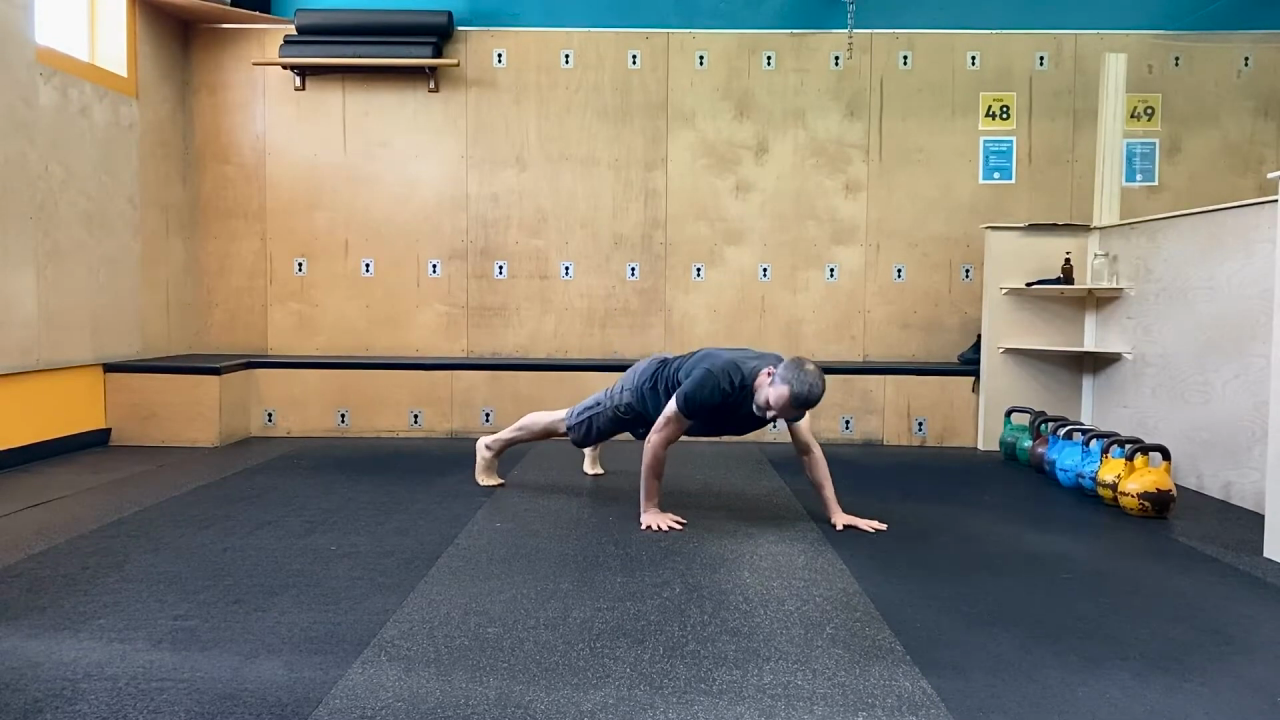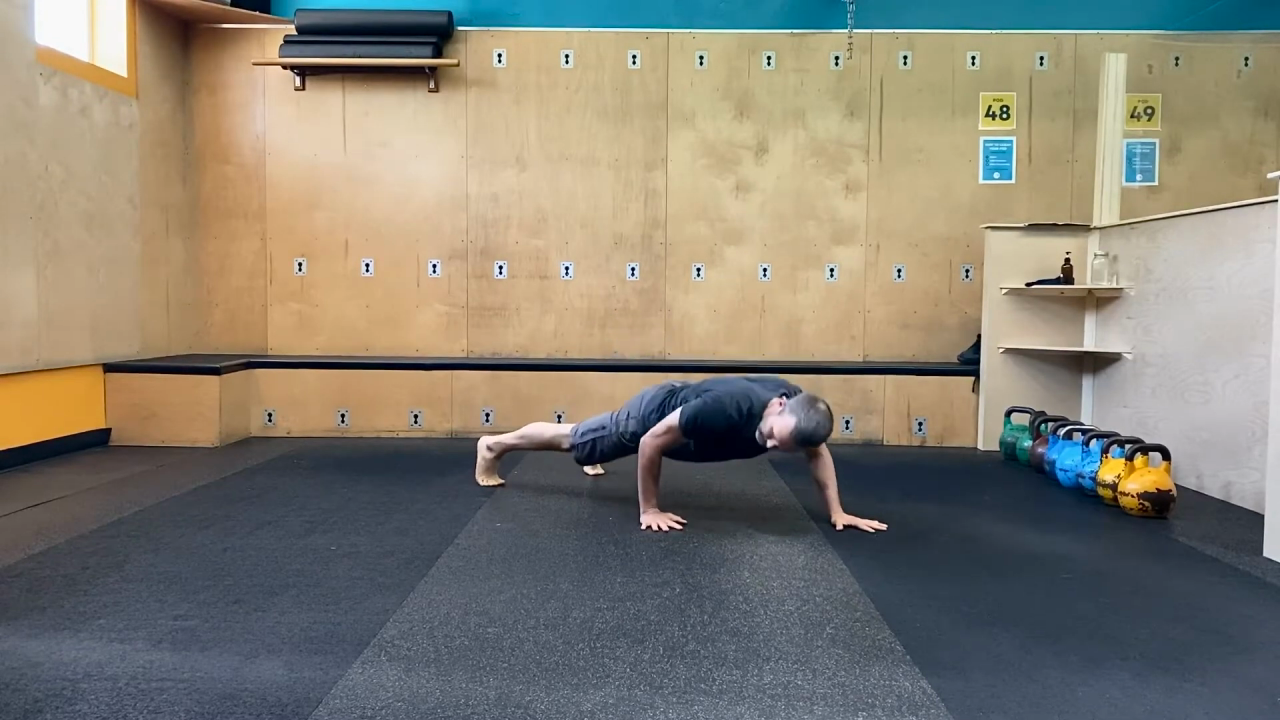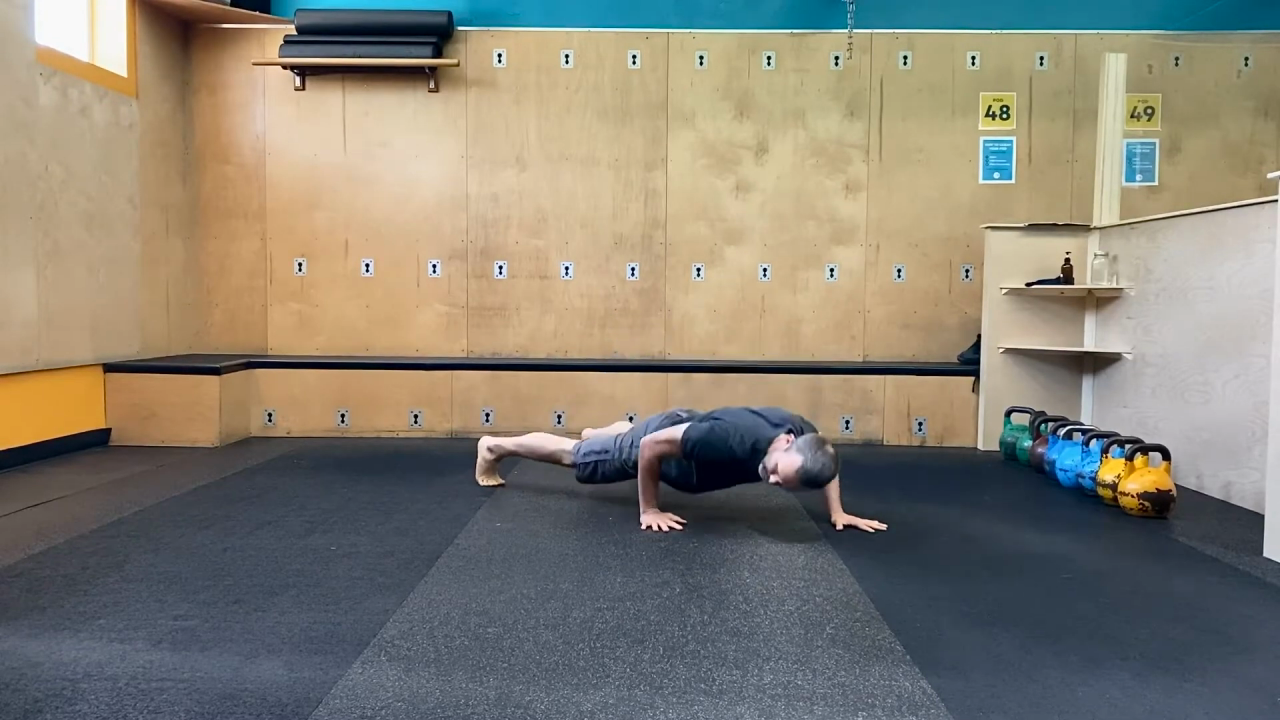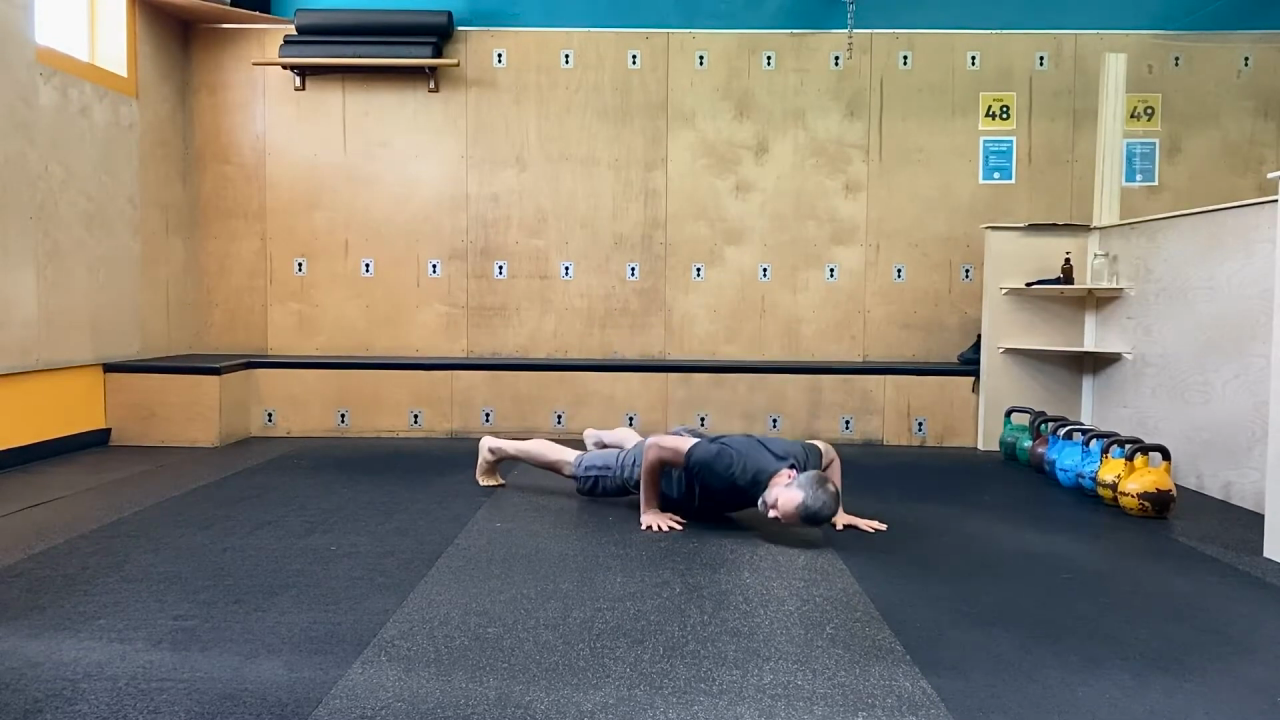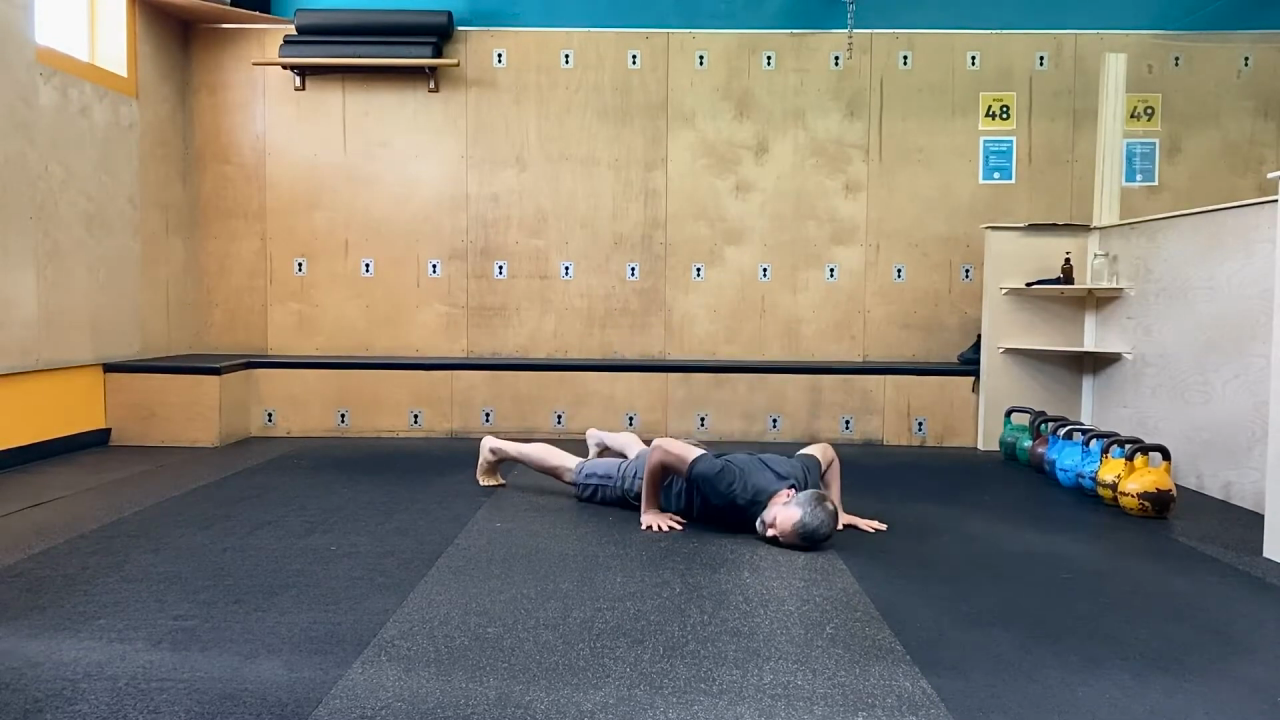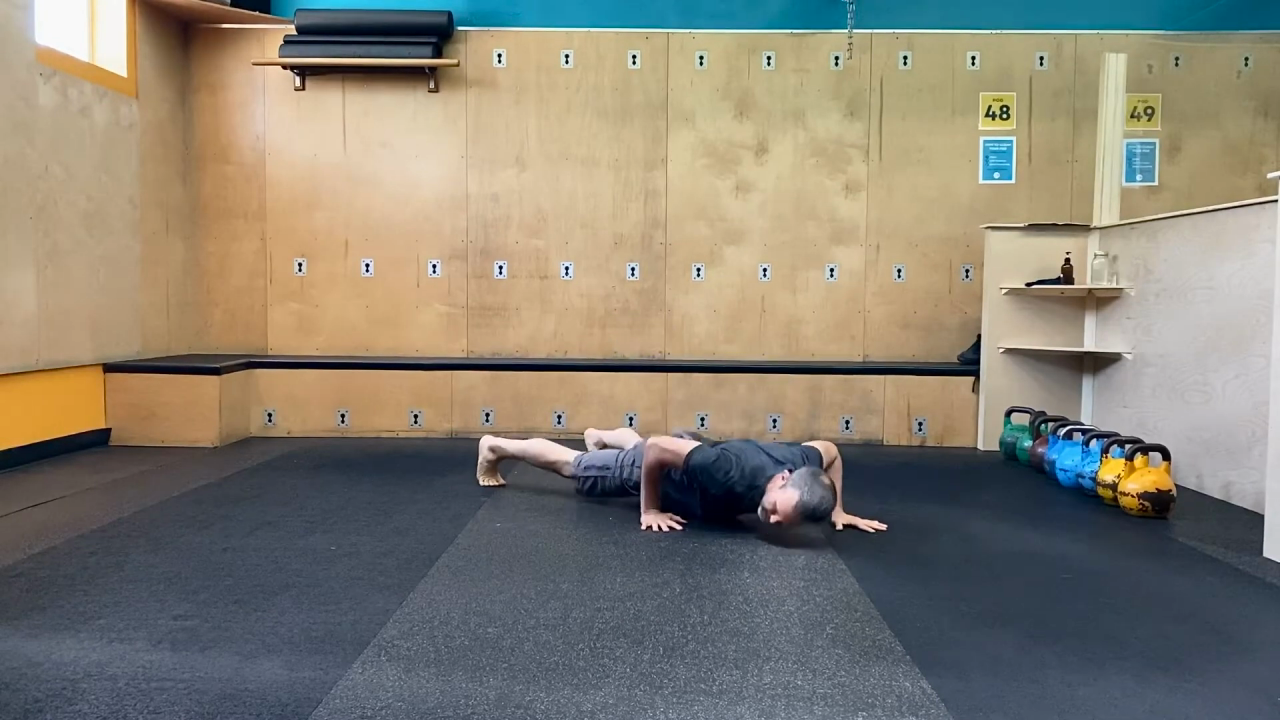
dt=0.2s
person 1, frame 1
left shoulder: (786, 391)
right shoulder: (717, 381)
left elbow: (807, 448)
right elbow: (657, 440)
left wrist: (835, 511)
right wrist: (649, 510)
left hip: (674, 392)
right hip: (646, 389)
right knee: (566, 424)
left ankle: (592, 451)
right ankle: (492, 445)
person 1, frame 2
left shoulder: (797, 408)
right shoulder: (727, 409)
left elbow: (820, 452)
right elbow: (650, 443)
left wrist: (837, 511)
right wrist: (648, 511)
left hip: (681, 406)
right hip: (653, 414)
right knee: (569, 438)
left ankle: (601, 428)
right ankle: (493, 446)
person 1, frame 3
left shoulder: (802, 432)
right shoulder: (732, 443)
left elbow: (827, 452)
right elbow: (651, 447)
left wrist: (836, 510)
right wrist: (648, 511)
left hip: (687, 430)
right hip: (659, 438)
right knee: (570, 455)
left ankle: (596, 433)
right ankle: (495, 447)
person 1, frame 4
left shoulder: (805, 458)
right shoulder: (736, 471)
left elbow: (828, 451)
right elbow: (657, 448)
left wrist: (837, 510)
right wrist: (648, 510)
left hip: (688, 452)
right hip: (657, 466)
left knee: (633, 443)
right knee: (572, 465)
left ankle: (598, 437)
right ankle: (496, 448)
person 1, frame 5
left shoulder: (804, 475)
right shoulder: (736, 489)
left elbow: (826, 450)
right elbow: (661, 448)
left wrist: (838, 511)
right wrist: (649, 511)
left hip: (687, 464)
right hip: (657, 477)
left knee: (636, 449)
right knee: (572, 471)
left ankle: (599, 437)
right ankle: (497, 448)
person 1, frame 6
left shoulder: (802, 467)
right shoulder: (732, 475)
left elbow: (830, 451)
right elbow: (655, 450)
left wrist: (838, 511)
right wrist: (650, 510)
left hip: (686, 453)
right hip: (650, 464)
left knee: (631, 443)
right knee: (570, 465)
left ankle: (598, 436)
right ankle: (496, 447)
